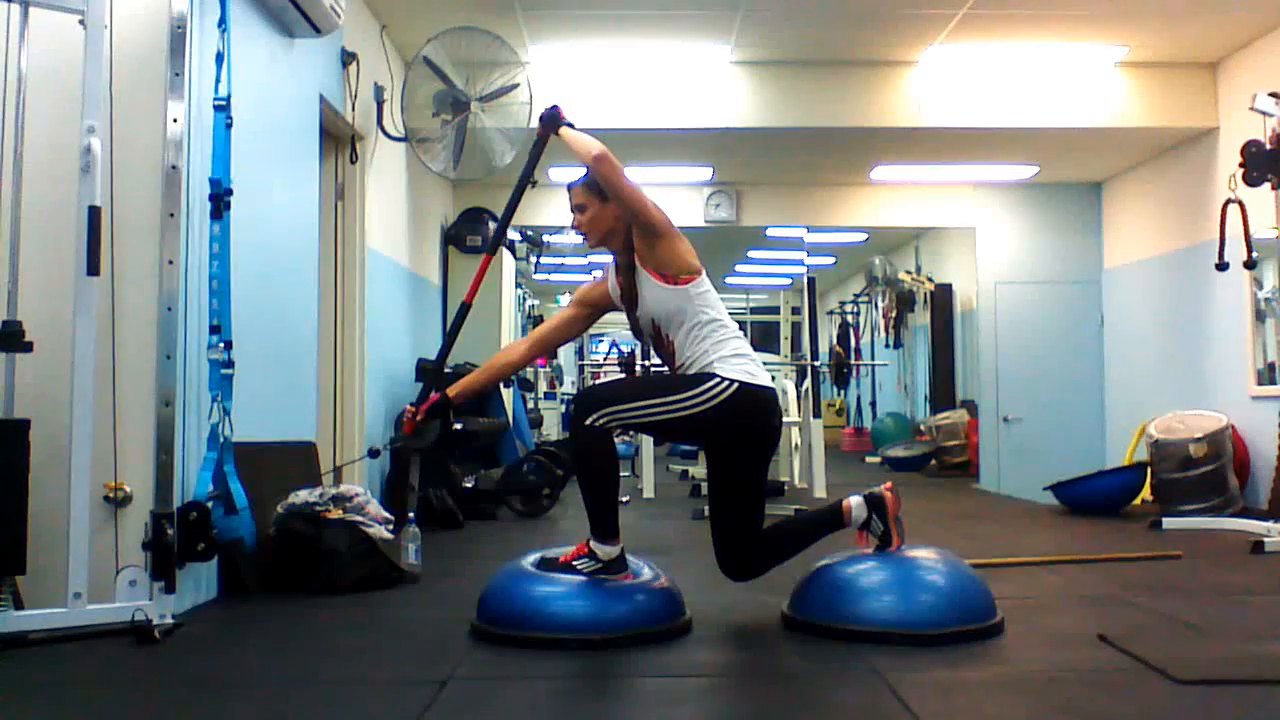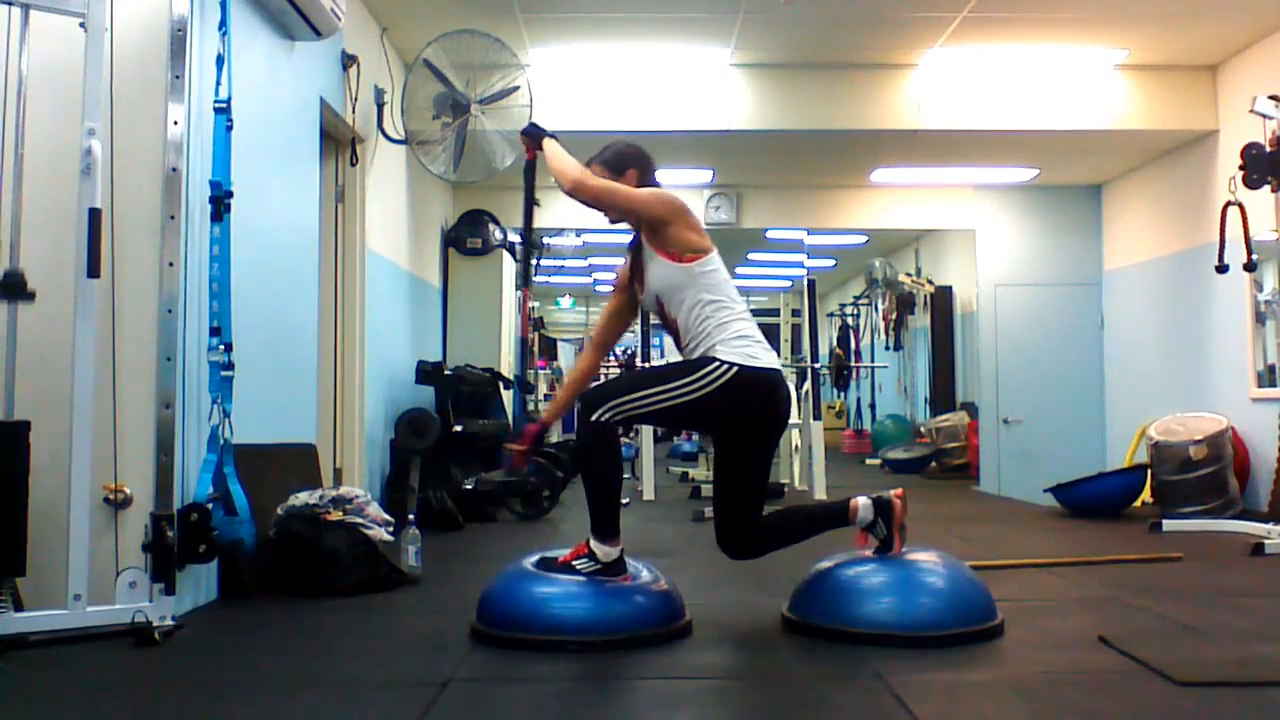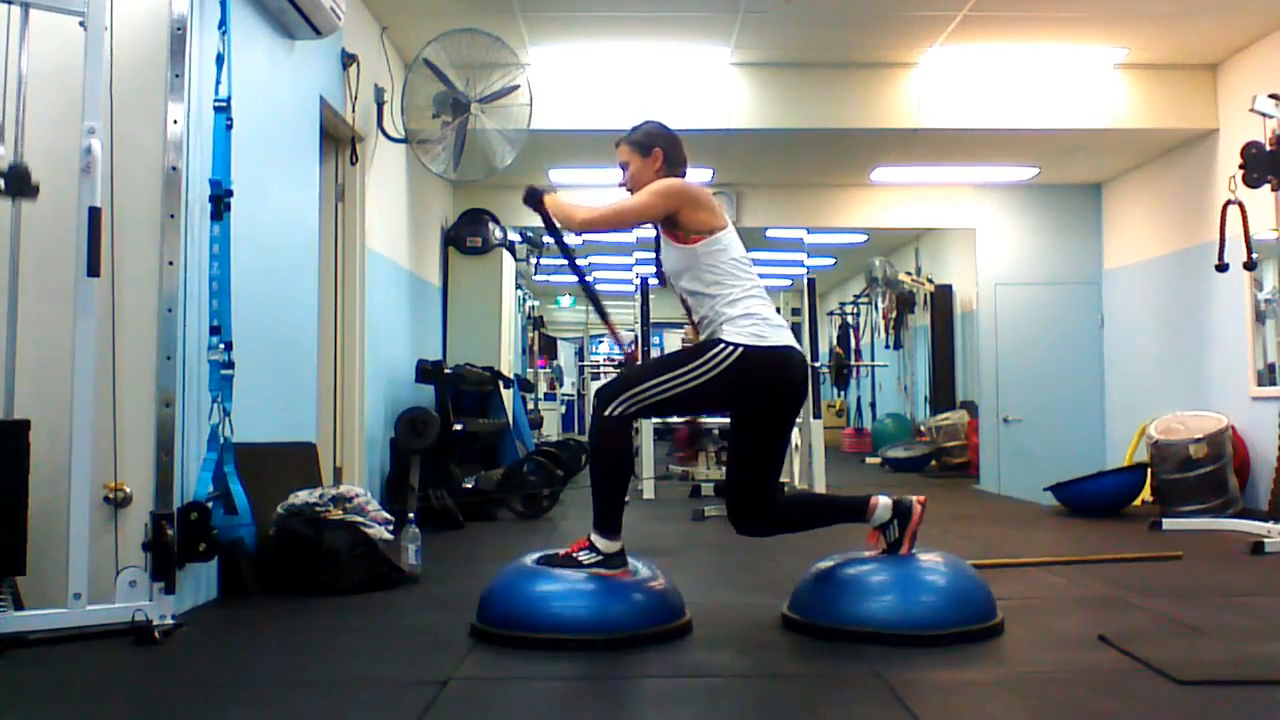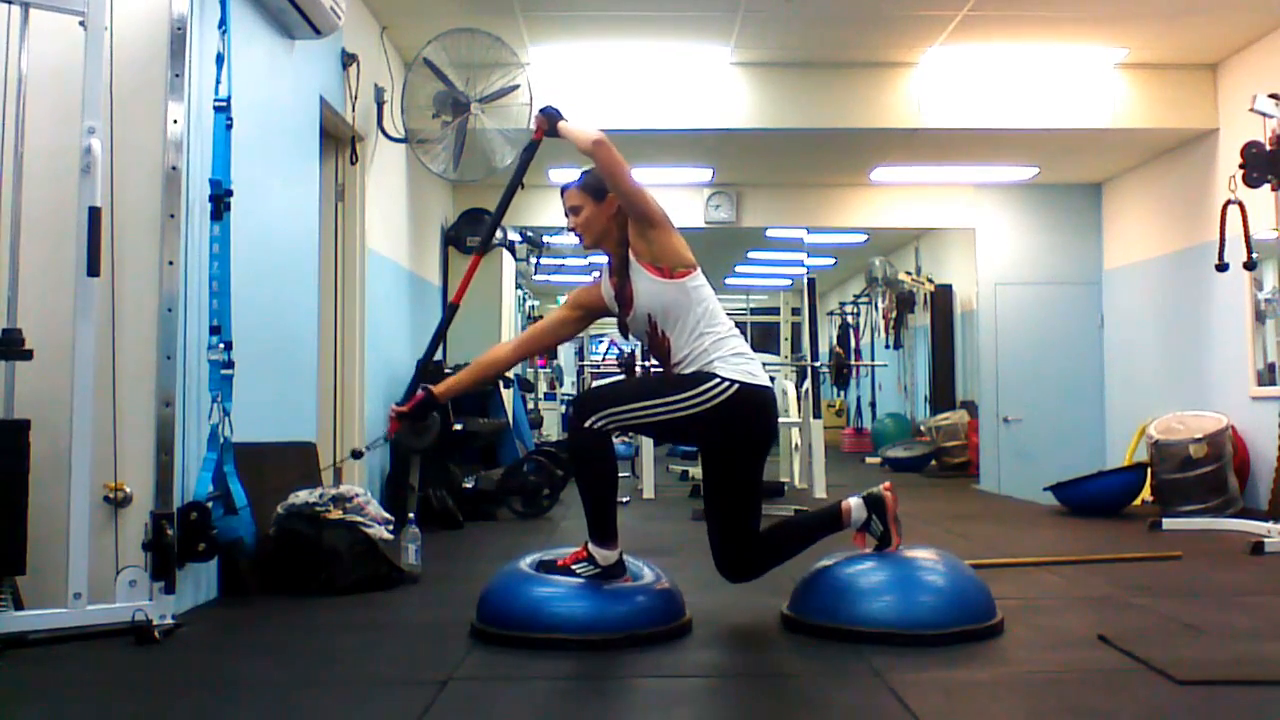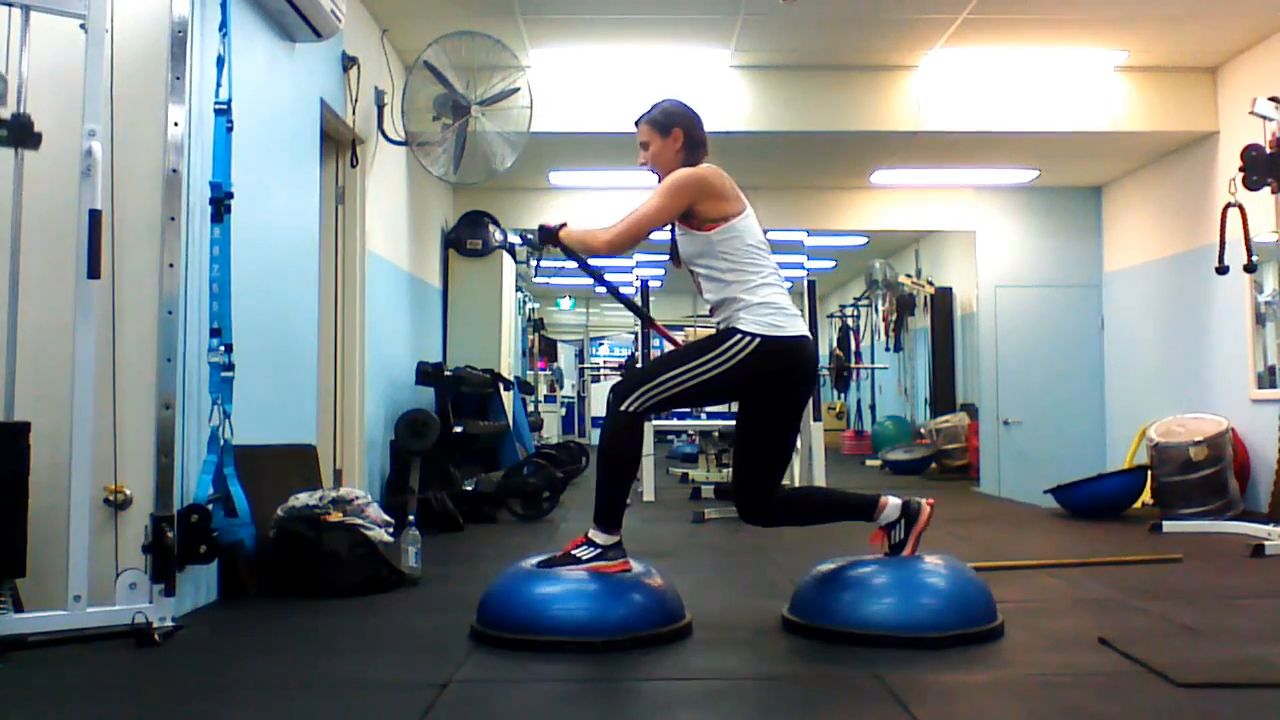
dt=1s
person 1, frame 1
left shoulder: (658, 240)
right shoulder: (604, 291)
left elbow: (602, 161)
right elbow: (525, 348)
left wrist: (561, 127)
right wrist: (447, 397)
left hip: (739, 395)
right hip: (733, 406)
left knee: (591, 408)
right knee: (742, 561)
left ankle: (605, 552)
right ankle: (862, 508)
person 1, frame 2
left shoulder: (668, 214)
right shoulder: (631, 273)
left elbow: (578, 184)
right elbow: (593, 352)
left wrist: (544, 141)
right wrist: (542, 424)
left hip: (740, 375)
right hip: (758, 392)
left knee: (599, 409)
right knee: (740, 539)
left ankle: (604, 554)
right ankle: (869, 510)
person 1, frame 3
left shoulder: (678, 192)
right shoulder: (682, 225)
left elbow: (587, 220)
right elbow: (711, 313)
left wrist: (546, 199)
right wrist: (694, 418)
left hip: (751, 355)
right hip: (781, 367)
left knee: (612, 402)
right knee: (752, 514)
left ankle: (605, 547)
right ankle: (886, 510)
person 1, frame 4
left shoulder: (653, 234)
right shoulder: (598, 297)
left elbow: (600, 145)
right elbow: (515, 348)
left wrist: (557, 123)
right wrist: (433, 396)
left hip: (736, 394)
right hip: (726, 403)
left knee: (588, 414)
right knee: (739, 562)
left ankle: (604, 557)
right ankle: (861, 509)
person 1, frame 5
left shoulder: (694, 181)
right shoulder: (704, 197)
left elbow: (611, 242)
left wrist: (560, 233)
left hip: (762, 341)
right hip: (788, 352)
left knee: (627, 399)
right knee: (757, 502)
left ankle: (604, 542)
right ankle: (895, 511)
